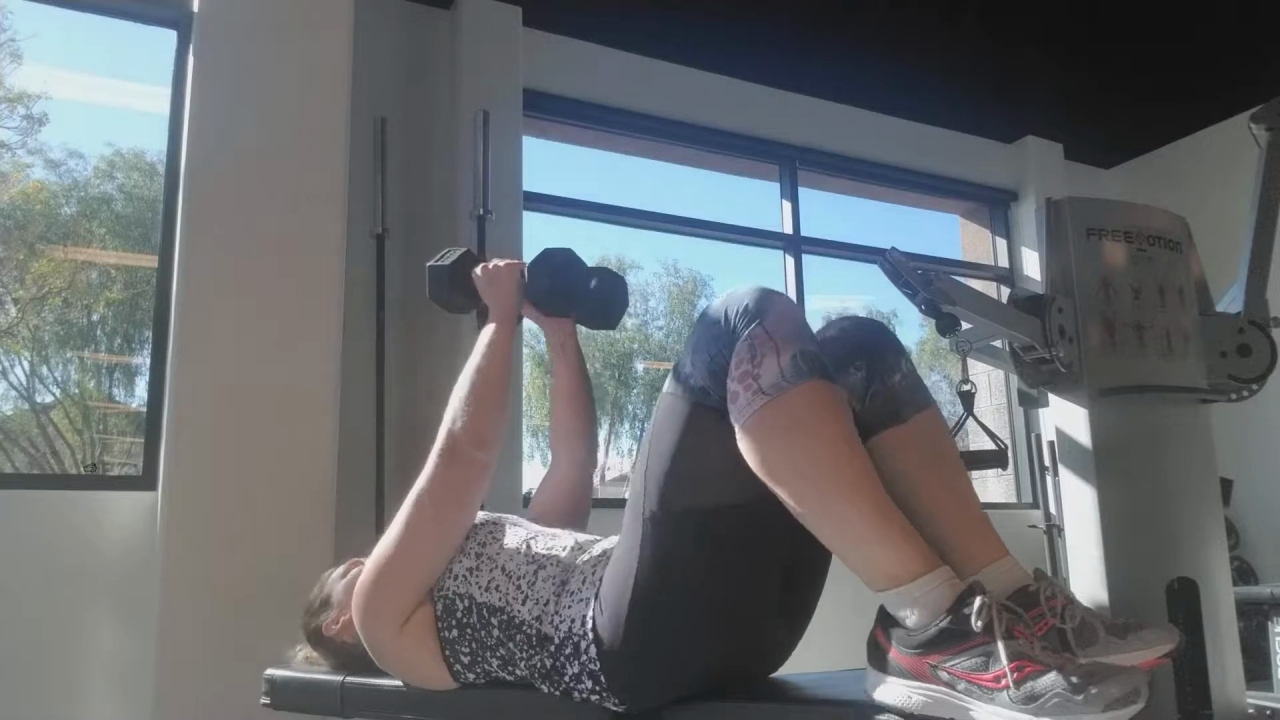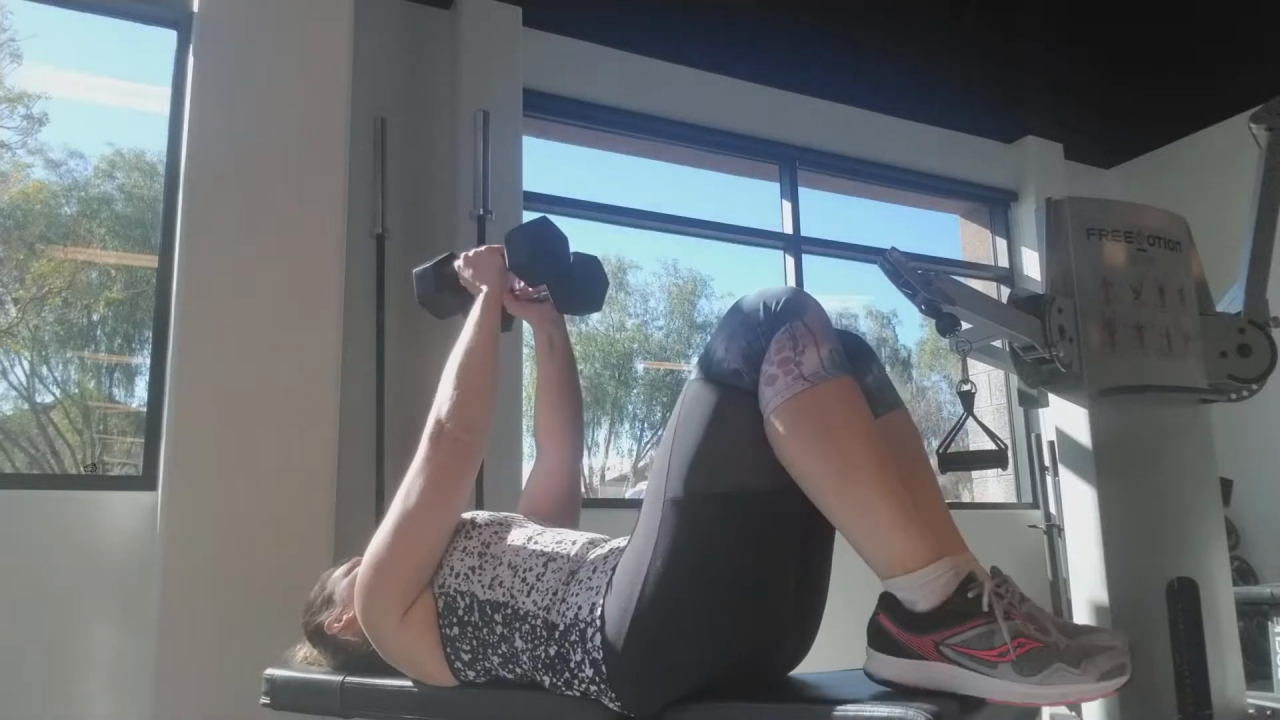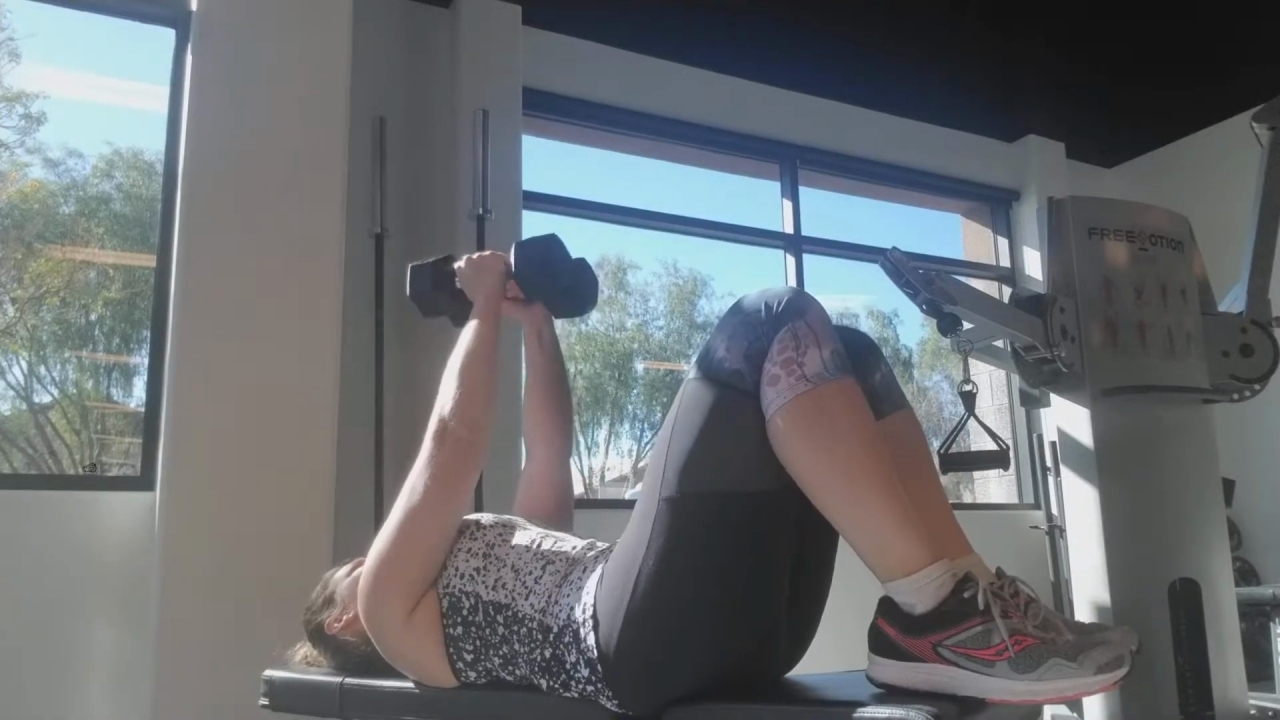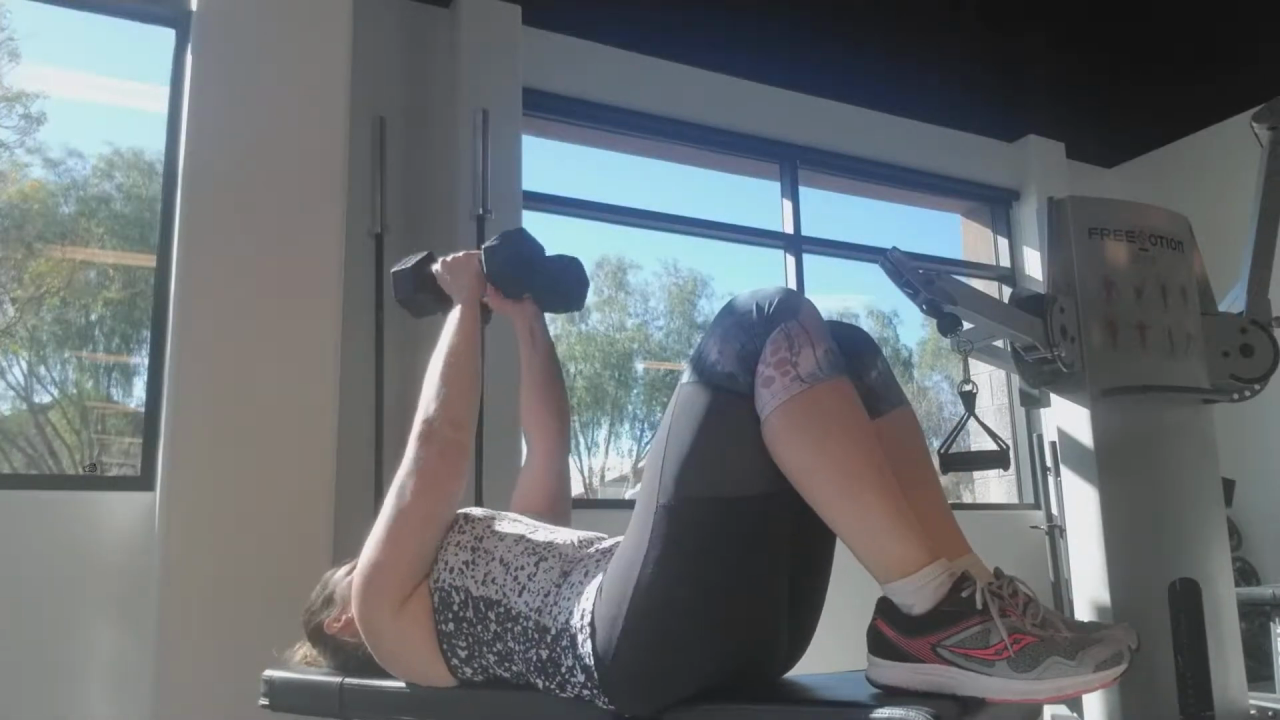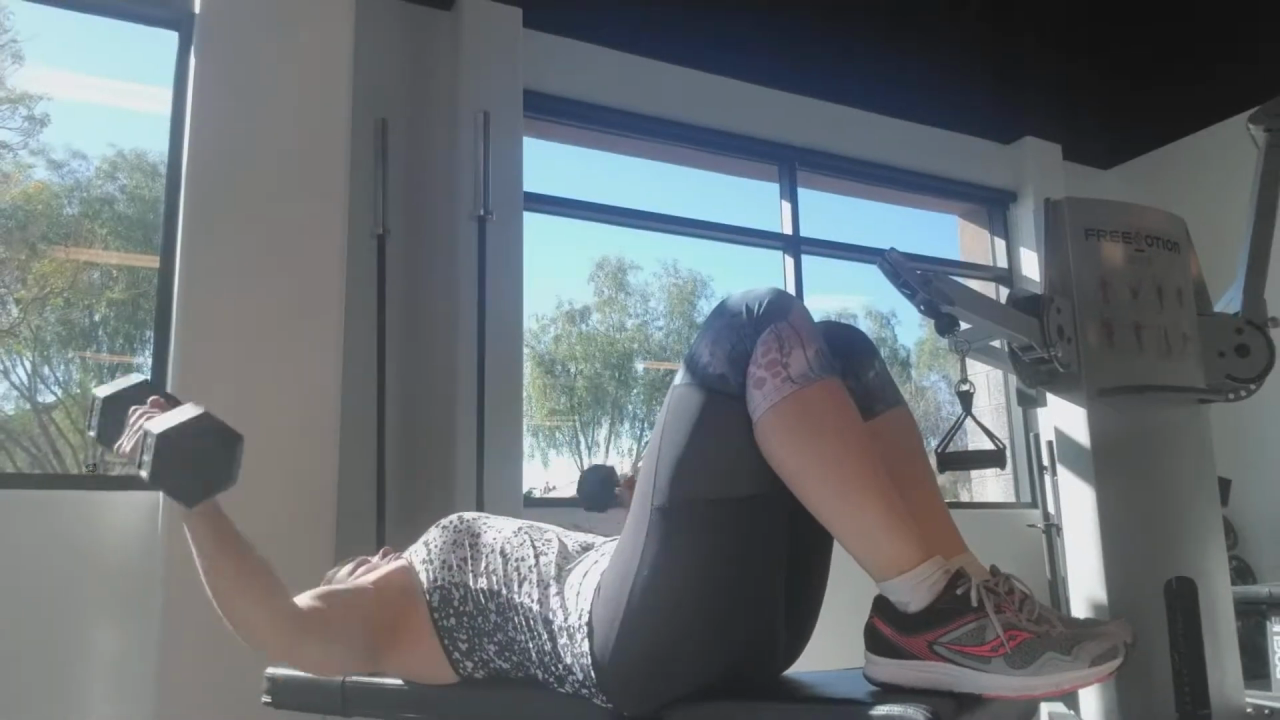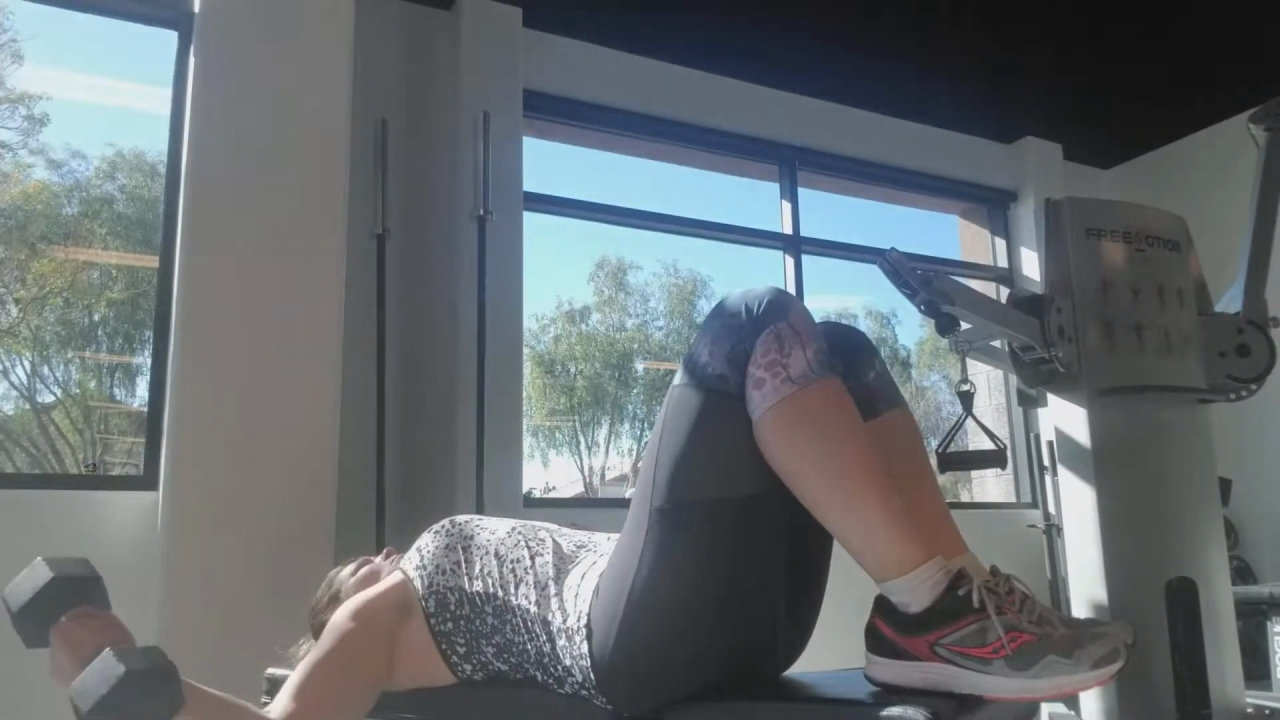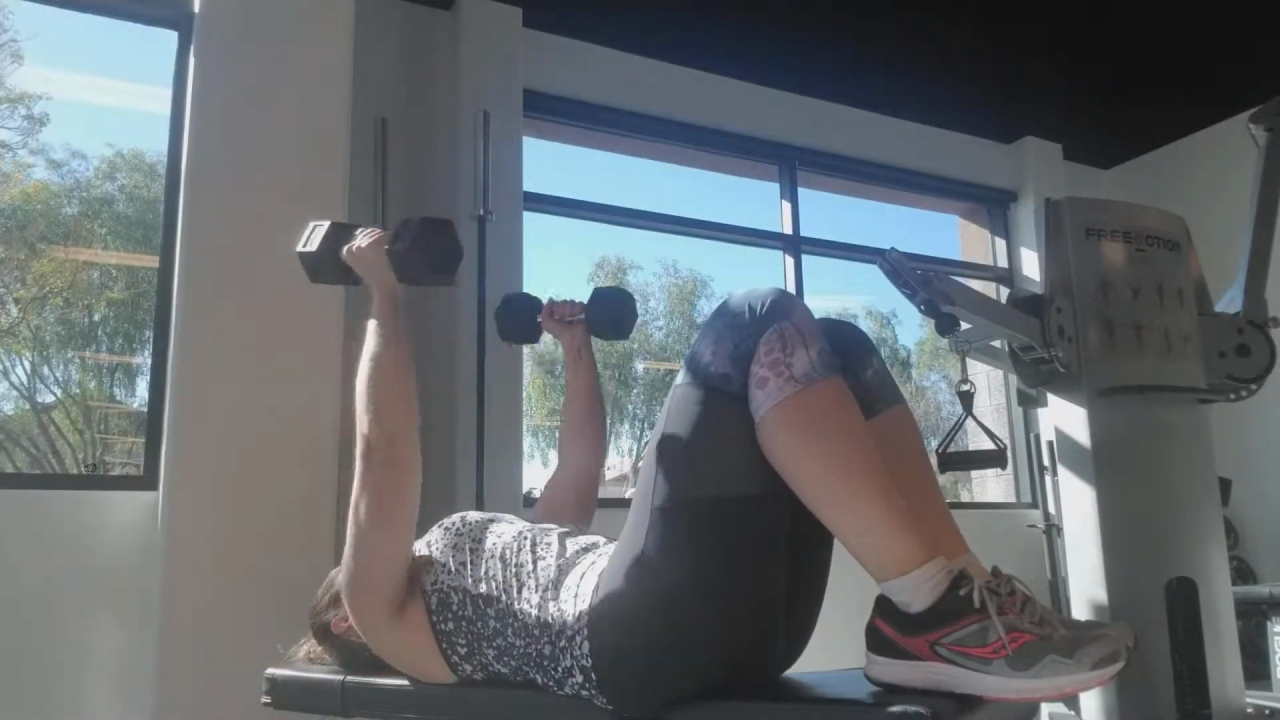
dt=0.7s
person 1, frame 1
left shoulder: (504, 551)
right shoulder: (388, 615)
left elbow: (575, 458)
right elbow: (464, 449)
left wrist: (560, 331)
right wrist: (504, 316)
left hip: (736, 612)
right hip: (649, 639)
left knee: (857, 347)
right knee: (753, 325)
left ankle: (1006, 600)
right ankle: (935, 631)
person 1, frame 2
left shoulder: (501, 549)
right shoulder: (388, 606)
left elbow: (559, 453)
right elbow: (453, 436)
left wrist: (546, 324)
right wrist: (487, 300)
left hip: (742, 621)
right hip: (651, 640)
left knee: (839, 356)
right knee: (776, 323)
left ankle: (964, 597)
right ankle: (932, 619)
person 1, frame 3
left shoulder: (501, 553)
right shoulder: (395, 607)
left elbow: (549, 451)
right elbow: (454, 438)
left wrist: (534, 322)
right wrist: (485, 308)
left hip: (741, 625)
right hip: (646, 639)
left knee: (843, 355)
right knee: (777, 326)
left ankle: (966, 595)
right ankle: (933, 621)
person 1, frame 4
left shoulder: (499, 546)
right shoulder: (388, 608)
left elbow: (548, 446)
right elbow: (439, 438)
left wrist: (524, 317)
right wrist: (465, 303)
left hip: (739, 621)
right hip: (643, 640)
left knee: (841, 352)
right knee: (770, 327)
left ankle: (961, 593)
right ankle: (930, 620)
person 1, frame 5
left shoulder: (470, 558)
right shoulder: (385, 614)
right elbow: (279, 631)
left wrist: (632, 503)
left hip: (734, 621)
right hip: (635, 634)
left knee: (839, 350)
right knee: (759, 325)
left ankle: (949, 599)
right ankle: (928, 618)
person 1, frame 6
left shoulder: (445, 566)
right shoulder: (376, 622)
left hip: (729, 617)
left knee: (838, 351)
right knee: (756, 327)
left ankle: (949, 598)
right ankle: (930, 618)
person 1, frame 7
left shoulder: (502, 557)
right shoulder: (388, 610)
left elbow: (584, 460)
right elbow: (385, 453)
left wrist: (575, 346)
right wrist: (383, 300)
left hip: (733, 623)
right hip: (640, 639)
left knee: (837, 346)
right knee: (758, 326)
left ankle: (960, 595)
right ankle: (932, 617)
